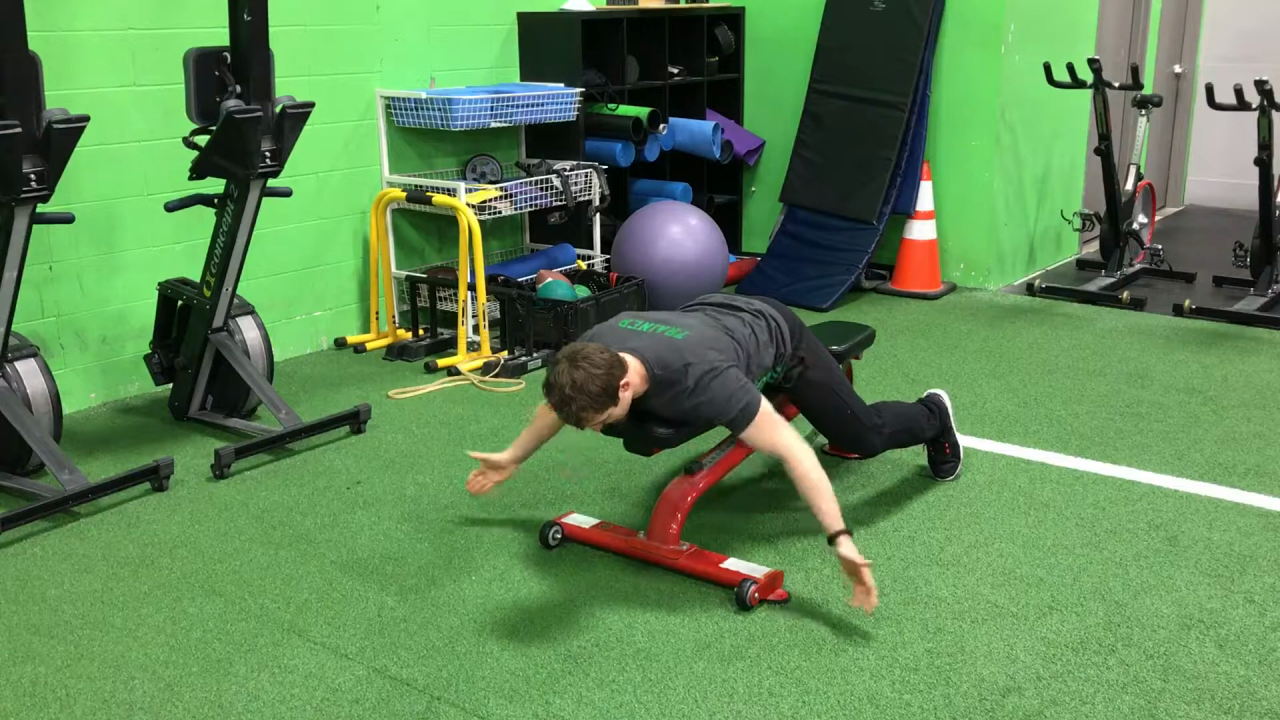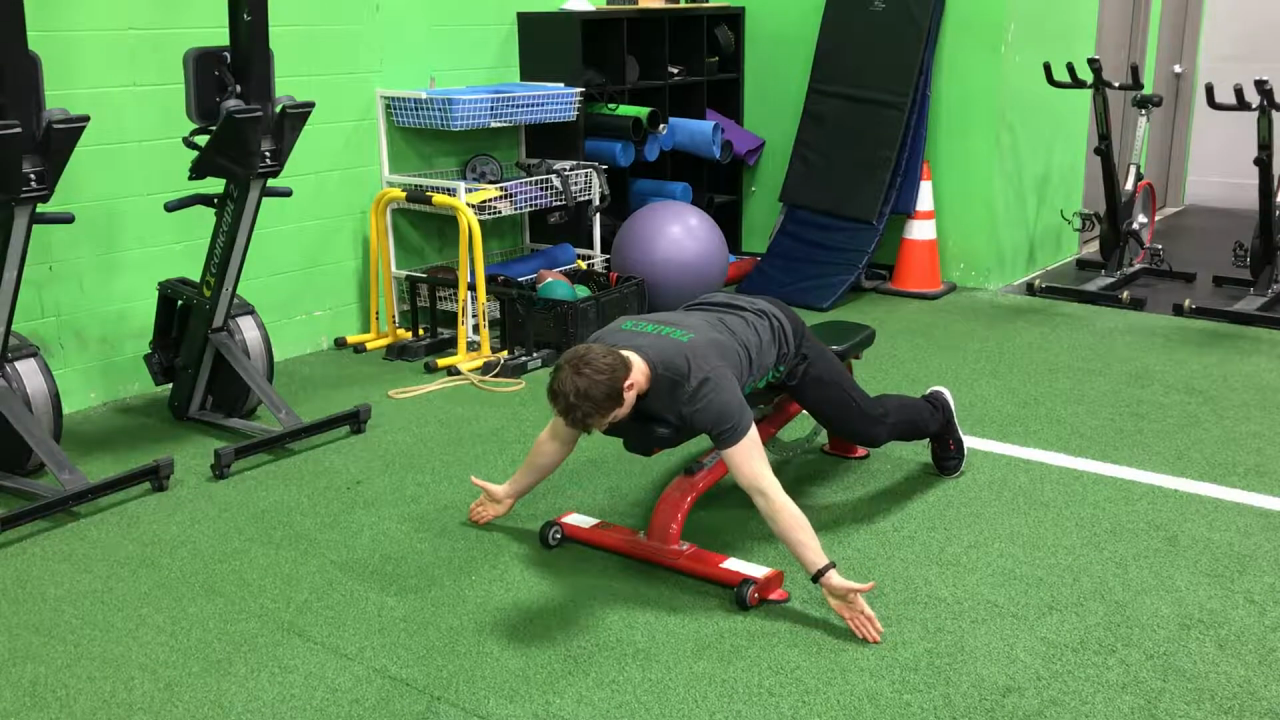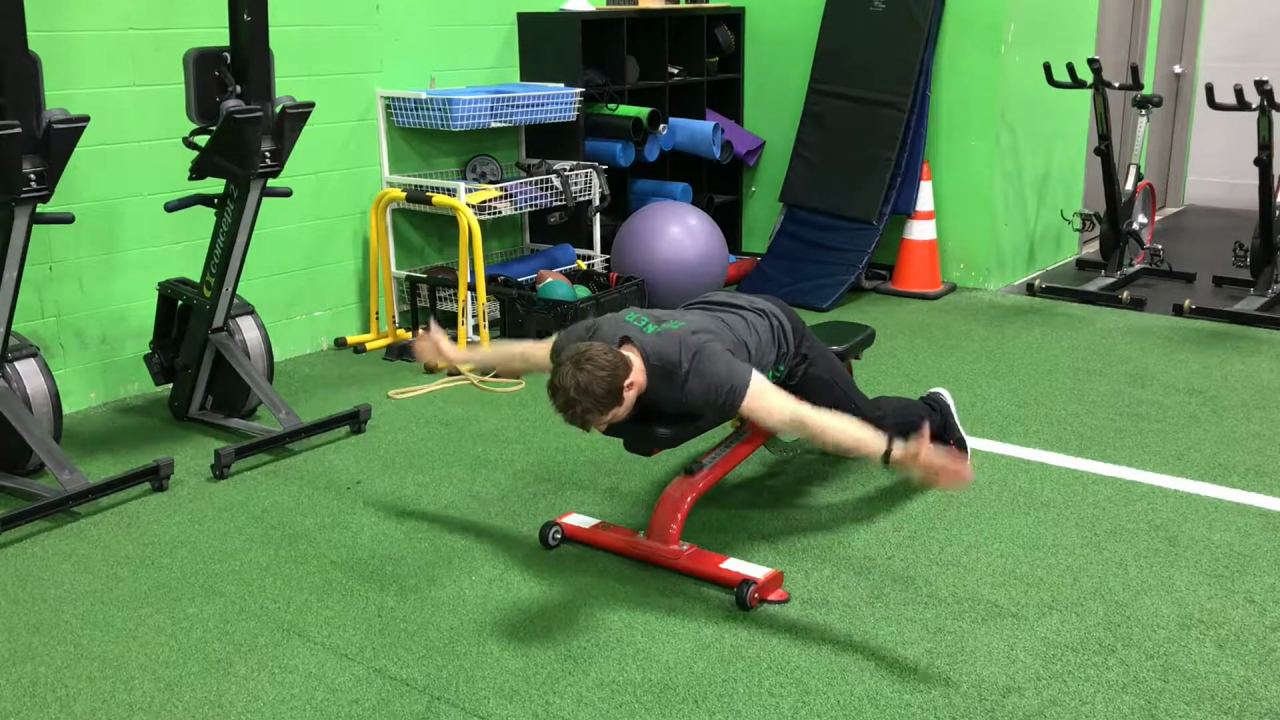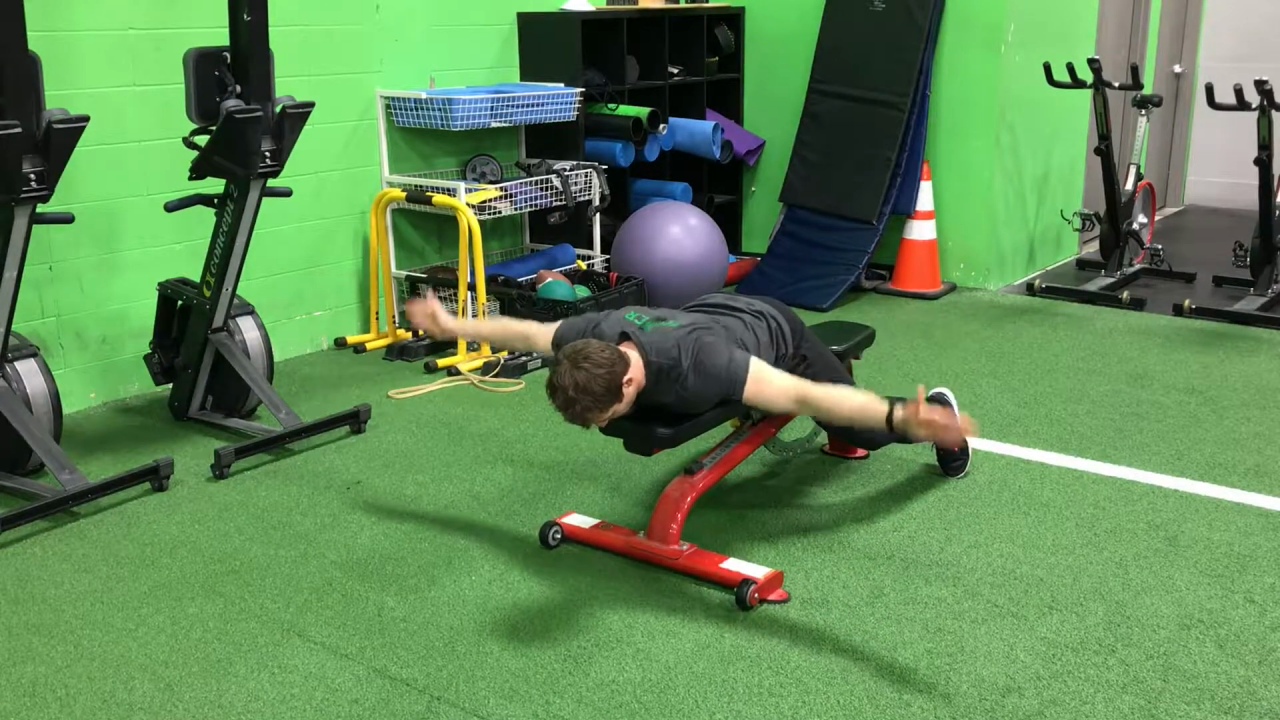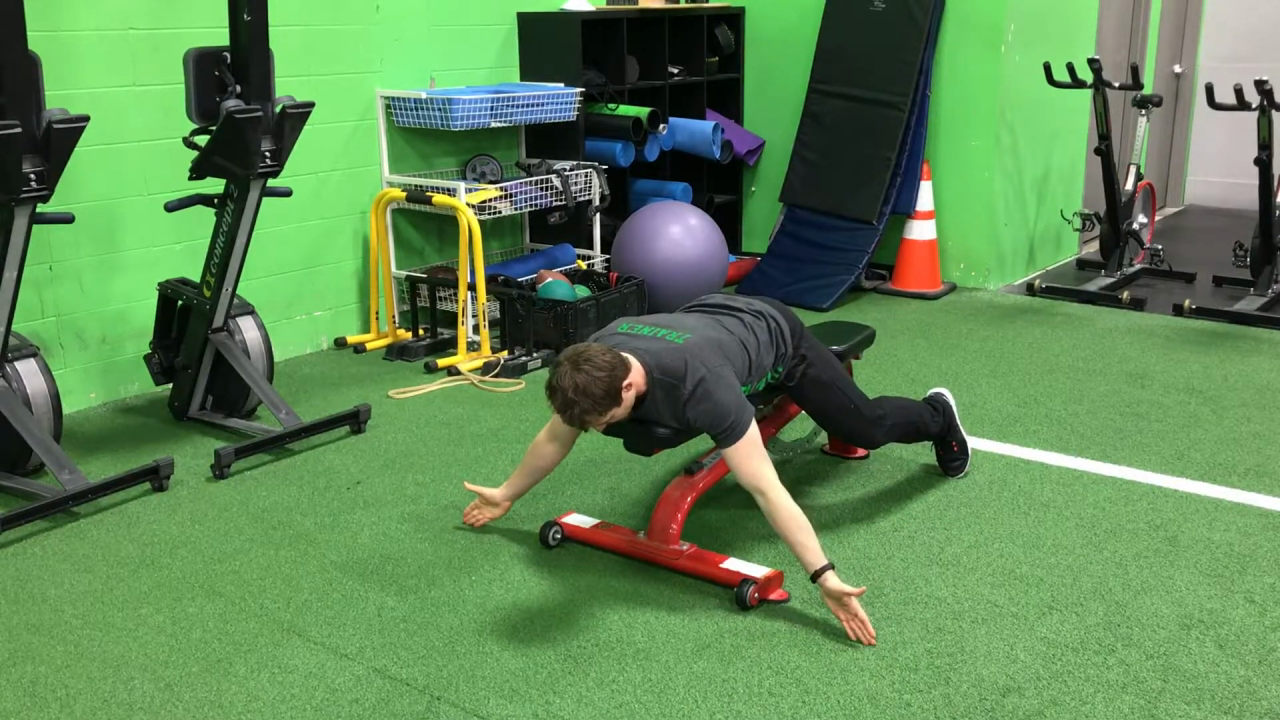
dt=1s
person 1, frame 1
left shoulder: (697, 381)
right shoulder: (589, 354)
left elbow: (792, 448)
right elbow: (558, 404)
left wrist: (839, 540)
right wrist: (511, 456)
left hip: (775, 336)
right hip: (717, 314)
left knee: (861, 434)
left ankle: (932, 417)
person 1, frame 2
left shoulder: (700, 386)
right shoulder: (592, 364)
left elbow: (764, 490)
right elbow: (558, 435)
left wrist: (827, 578)
right wrist: (509, 493)
left hip: (777, 334)
right hip: (718, 314)
left knee: (868, 424)
left ankle: (936, 413)
person 1, frame 3
left shoulder: (694, 370)
right shoulder: (591, 342)
left elbow: (800, 417)
right elbow: (528, 354)
left wrist: (894, 455)
right wrist: (458, 355)
left hip: (778, 343)
right hip: (718, 313)
left knee: (864, 416)
left ankle: (932, 414)
person 1, frame 4
left shoulder: (689, 366)
right shoulder: (594, 336)
left elbow: (805, 395)
right elbow: (526, 332)
left wrist: (900, 417)
right wrist: (454, 326)
left hip: (775, 336)
right hip: (718, 313)
left knee: (859, 433)
left ankle: (931, 410)
person 1, frame 5
left shoulder: (698, 385)
right shoulder: (591, 364)
left elbow: (766, 490)
right elbow: (554, 437)
left wrist: (825, 577)
right wrist: (505, 495)
left hip: (775, 335)
right hip: (716, 315)
left knee: (866, 425)
left ankle: (937, 415)
